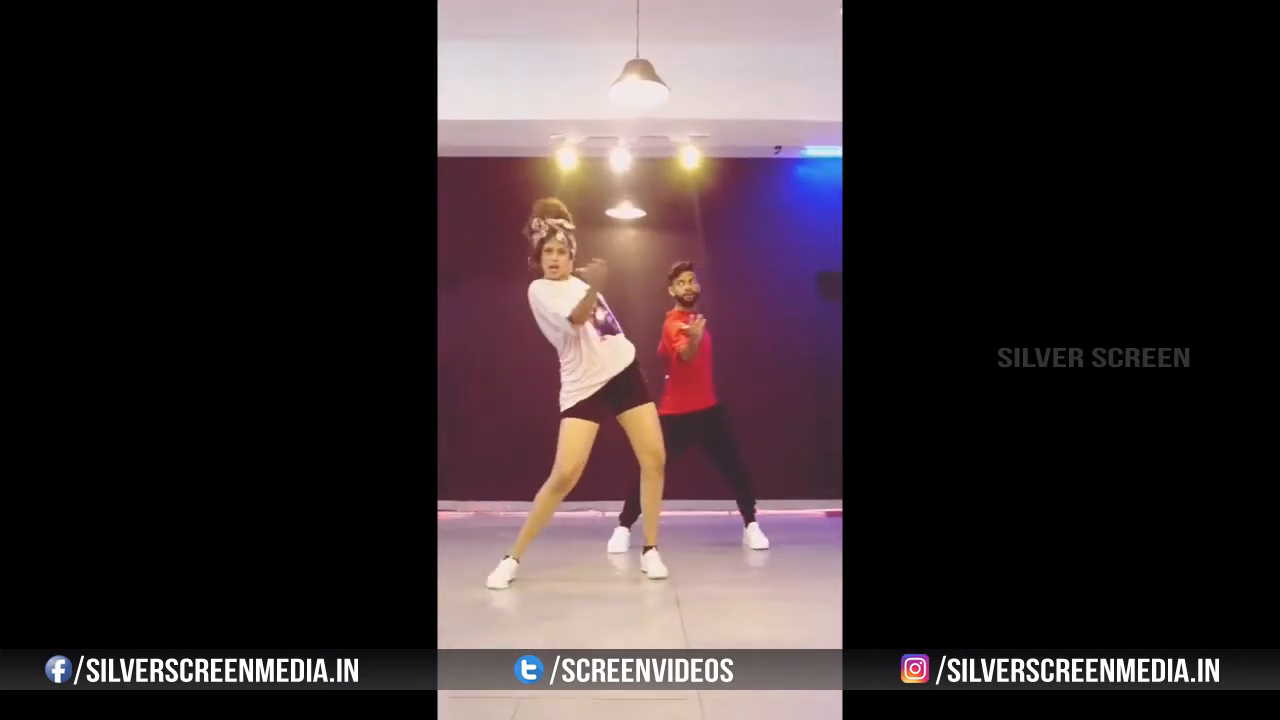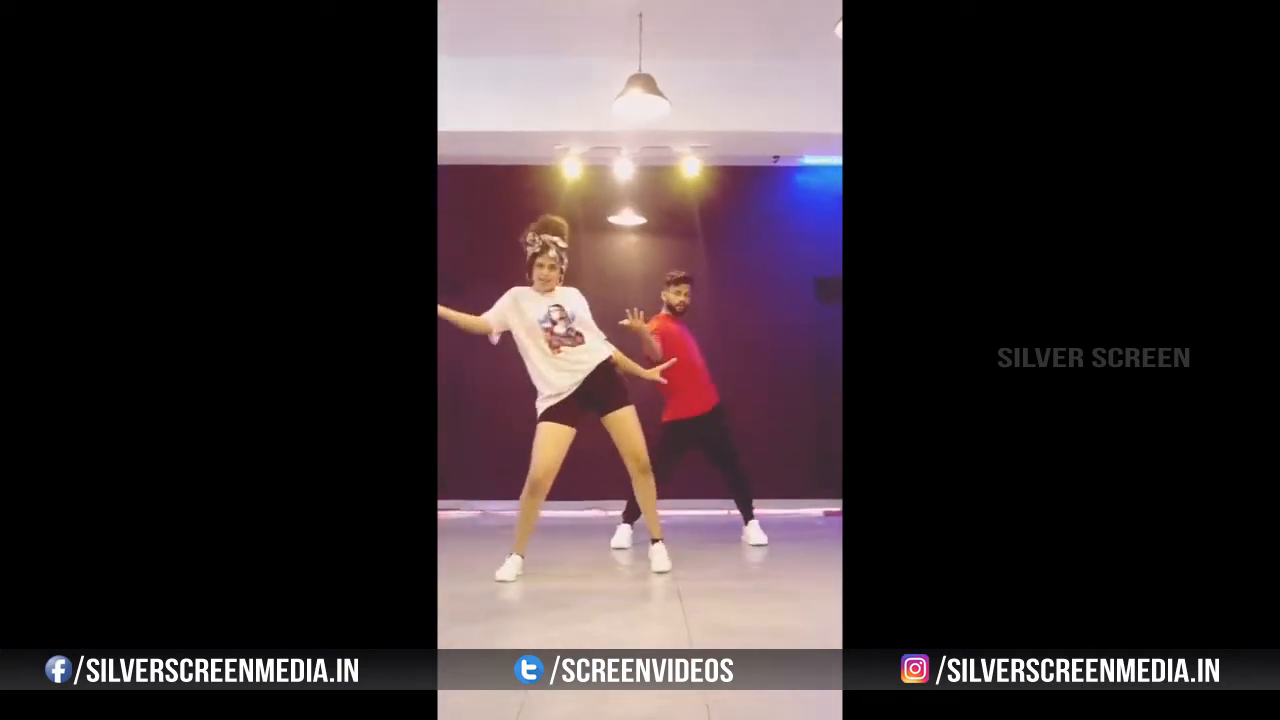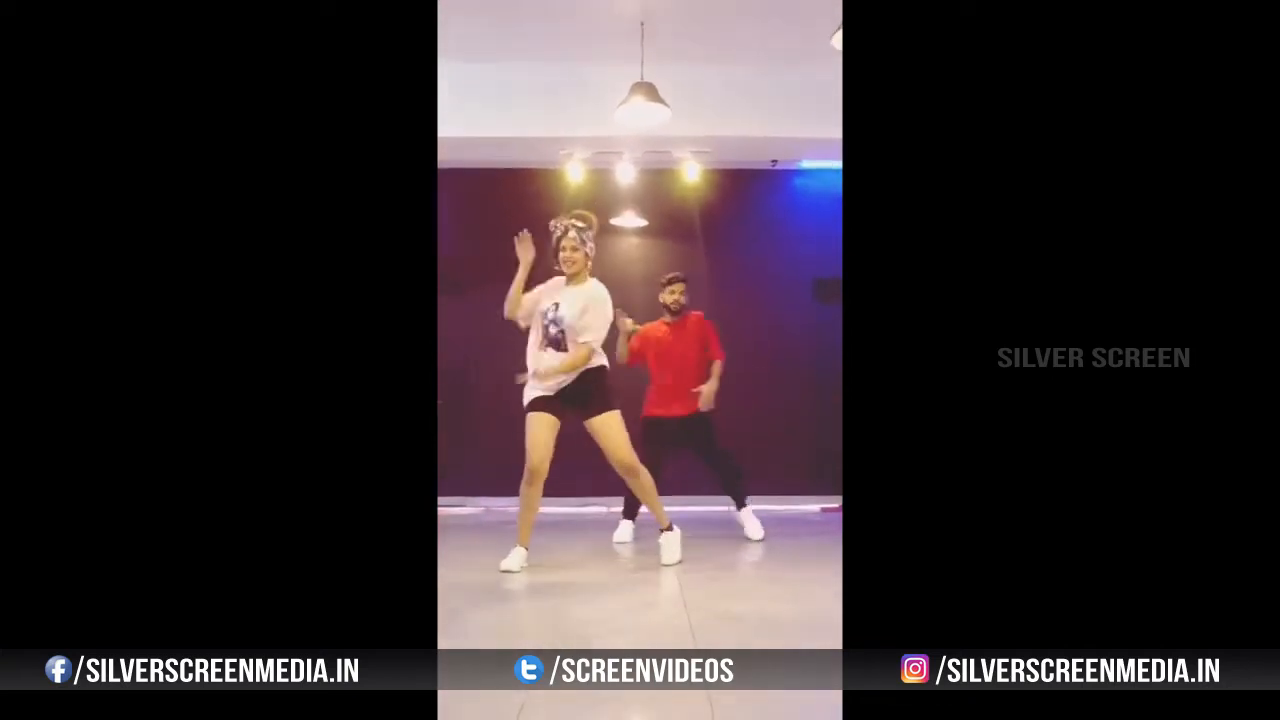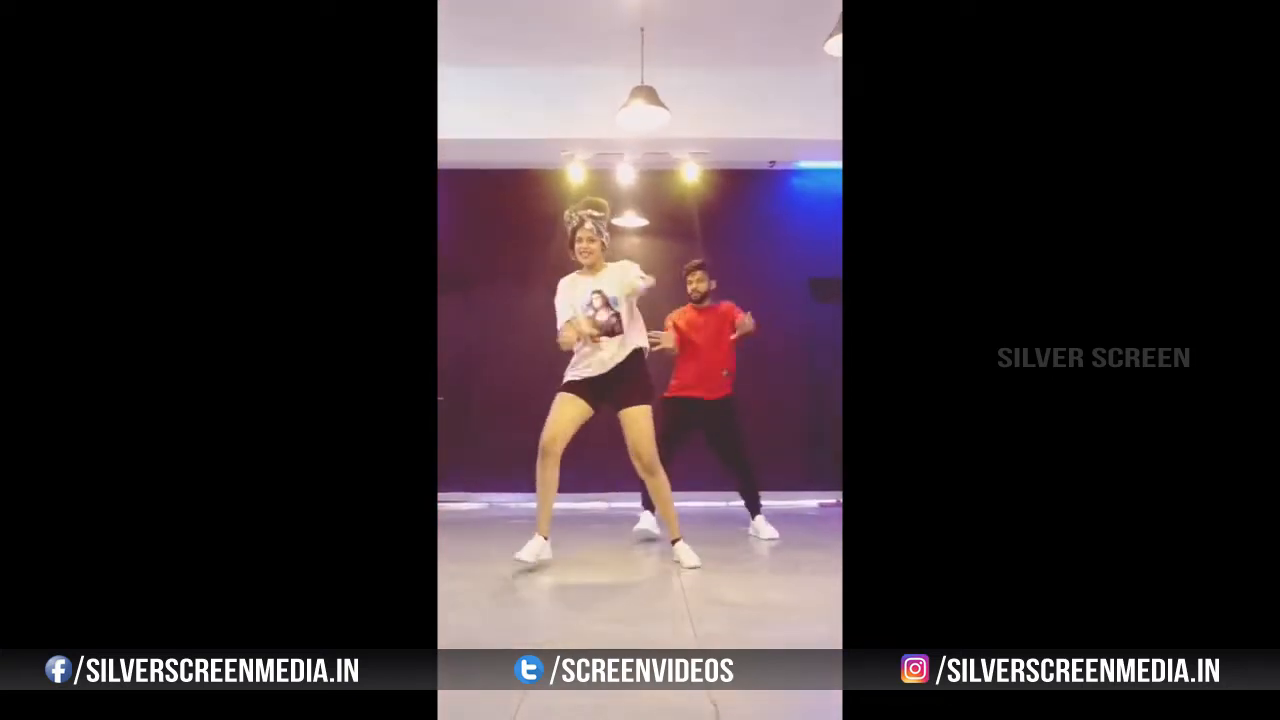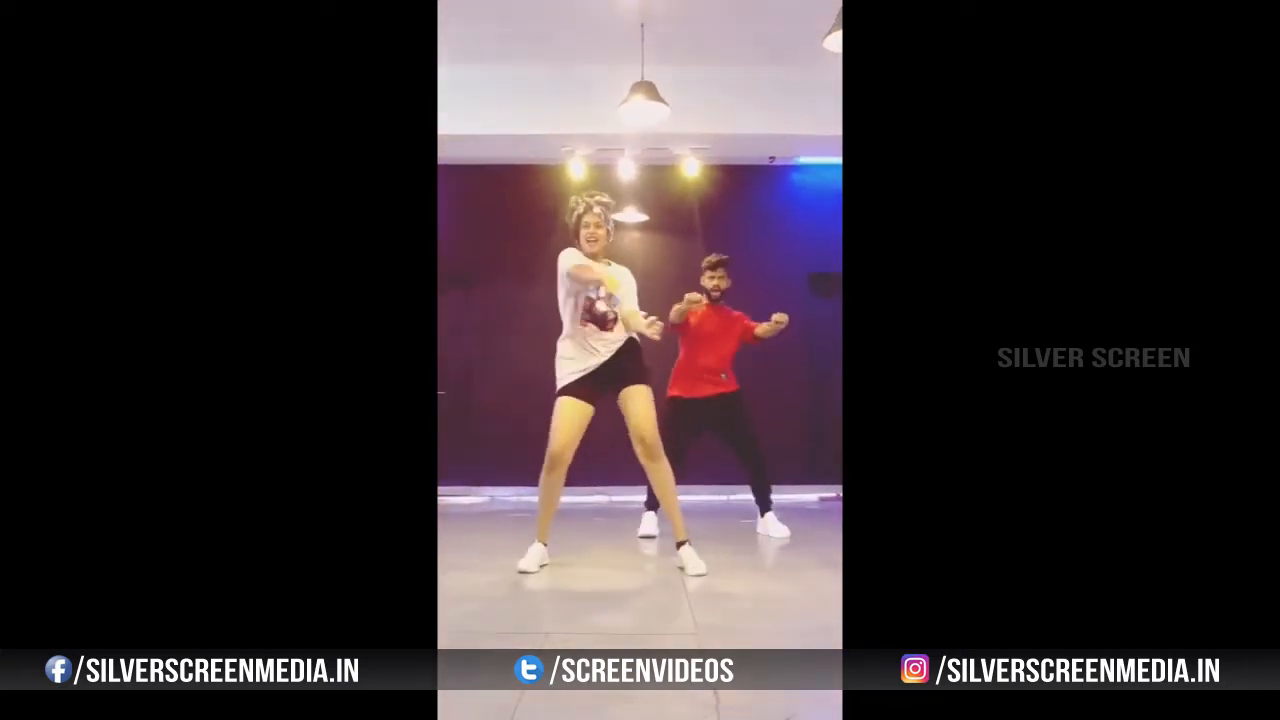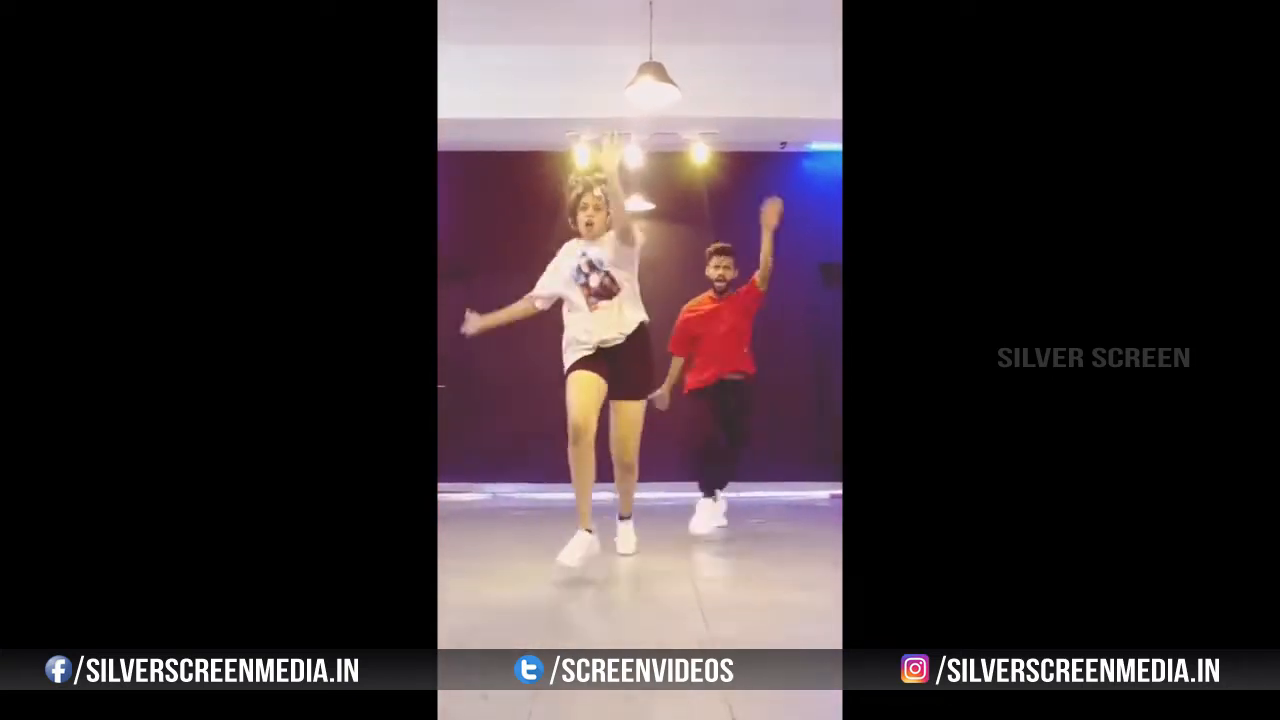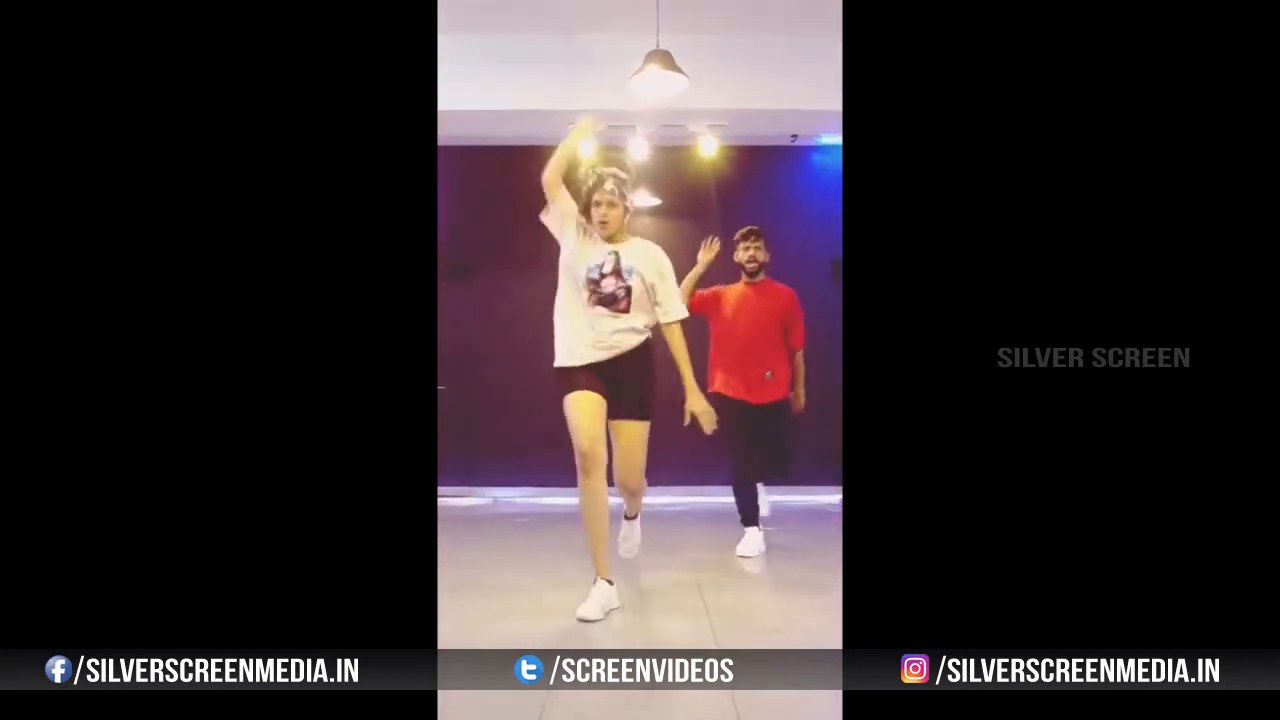
dt=0.4s
person 1, frame 1
left shoulder: (578, 284)
right shoulder: (541, 290)
right elbow: (577, 317)
right wrist: (596, 286)
left hip: (625, 372)
right hip: (584, 387)
left knee: (655, 459)
right knee: (564, 476)
left ankle: (650, 550)
right ankle: (513, 558)
person 1, frame 2
left shoulder: (573, 296)
right shoulder: (517, 298)
left elbow: (597, 340)
right elbow: (483, 324)
left wrist: (641, 370)
right wrist: (437, 310)
left hip: (600, 378)
right hip: (558, 394)
left knee: (639, 463)
right knee: (539, 478)
left ankle: (656, 542)
right ankle: (517, 555)
person 1, frame 3
left shoulder: (597, 293)
right shoulder: (553, 286)
left elbow: (585, 350)
right elbow: (512, 313)
left wrist: (548, 371)
right wrist: (524, 265)
left hip: (587, 381)
right hip: (544, 387)
left knee: (626, 462)
right knee: (535, 468)
left ankle: (666, 528)
right ankle: (521, 547)
person 1, frame 4
left shoulder: (623, 269)
right shoulder: (567, 286)
left elbow: (642, 284)
right elbow: (566, 338)
left wrist: (638, 286)
right wrist: (572, 335)
left hip: (626, 367)
right hip: (584, 372)
left knee: (644, 460)
right knee: (549, 444)
left ankle: (677, 540)
right ankle: (542, 537)
person 1, frame 5
left shoulder: (624, 275)
right shoulder: (569, 258)
left elbow: (629, 320)
right elbow: (581, 270)
left wrist: (645, 325)
right wrist: (607, 278)
left hip: (625, 360)
right hip: (580, 367)
left knee: (649, 444)
right knee: (558, 453)
left ankle: (682, 543)
right ankle: (540, 543)
person 1, frame 6
left shoulder: (623, 242)
right shoulder: (566, 254)
left elbow: (625, 221)
right elbow: (537, 299)
left wrist: (610, 174)
right wrist: (488, 320)
left hip: (628, 344)
right hip: (584, 348)
left knee: (626, 453)
right knee: (580, 425)
left ankle: (625, 517)
right ankle: (585, 531)
person 1, frame 7
left shoulder: (650, 254)
right shoulder: (573, 234)
left elbow: (671, 323)
right elbow: (549, 180)
left wrist: (693, 391)
right wrist: (578, 131)
left hip: (629, 362)
right hip: (578, 361)
left knee: (630, 477)
right knee: (589, 454)
left ankle: (630, 512)
right ankle: (602, 582)
person 2, frame 1
left shoulder: (694, 318)
right shoulder: (675, 322)
right elbow: (685, 355)
right wrist: (693, 338)
left hip: (708, 408)
right hip: (677, 412)
left knee: (735, 467)
left ankle: (751, 526)
right ankle: (623, 529)
person 2, frame 2
left shoulder: (682, 328)
right shoulder: (655, 326)
right elbow: (655, 355)
right wrist: (641, 332)
left hip: (710, 410)
right hip: (679, 416)
left knee: (732, 466)
right knee: (656, 472)
left ankle: (750, 523)
right ankle: (626, 525)
person 2, frame 3
left shoulder: (700, 322)
right shoulder: (648, 331)
left elbow: (717, 359)
right elbow: (623, 360)
left wrist: (713, 384)
right wrist: (624, 333)
left hip: (694, 412)
right hip: (658, 415)
left knee: (721, 462)
right knee: (646, 469)
left ankle: (743, 510)
right ankle: (627, 521)
person 2, frame 4
left shoulder: (726, 310)
right shoulder: (678, 317)
left elbow: (744, 324)
right elbow: (674, 348)
left wrist: (746, 326)
right wrist: (669, 343)
left hip: (717, 397)
right hip: (681, 395)
left knee: (735, 457)
right knee: (660, 454)
left ankle: (757, 518)
right ankle: (648, 514)
person 2, frame 5
left shoulder: (736, 318)
right shoulder: (690, 307)
left elbow: (759, 333)
right elbow: (676, 319)
left wrist: (777, 324)
right wrist: (688, 305)
left hip: (725, 396)
right hip: (686, 395)
left knee: (752, 453)
right knee: (671, 455)
left ankle: (766, 515)
right ankle: (650, 513)
person 2, frame 6
left shoulder: (745, 299)
right shoulder: (692, 310)
left elbow: (765, 270)
right elbow: (679, 355)
left wrist: (768, 228)
right wrist: (666, 388)
left hip: (736, 384)
right hip: (703, 386)
left knee: (735, 446)
right knee: (705, 437)
left ankle: (715, 496)
right ankle: (708, 500)
person 2, frame 7
left shoulder: (785, 297)
right shoulder: (720, 296)
left elbow: (795, 346)
right elbow: (682, 303)
left wrist: (798, 387)
right wrist: (702, 265)
left hip: (774, 393)
right hip: (730, 392)
left knee: (777, 463)
right knee: (742, 461)
left ankle: (757, 482)
right ankle: (751, 529)
